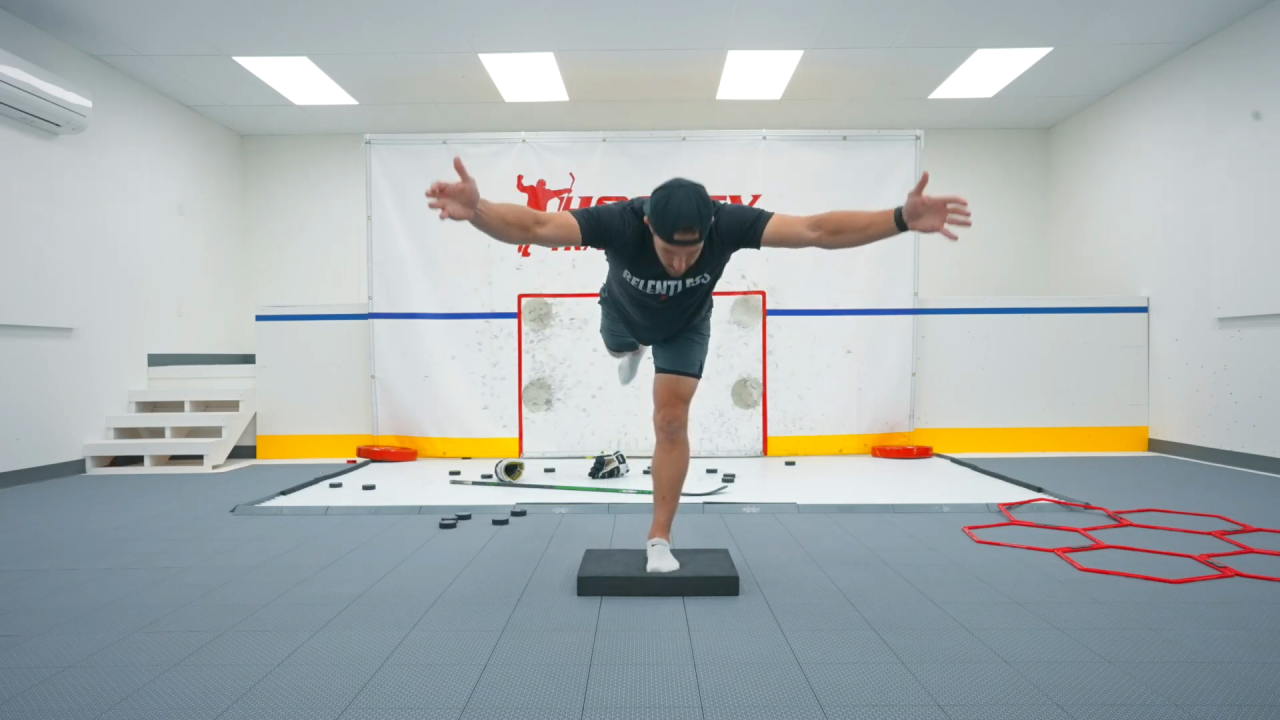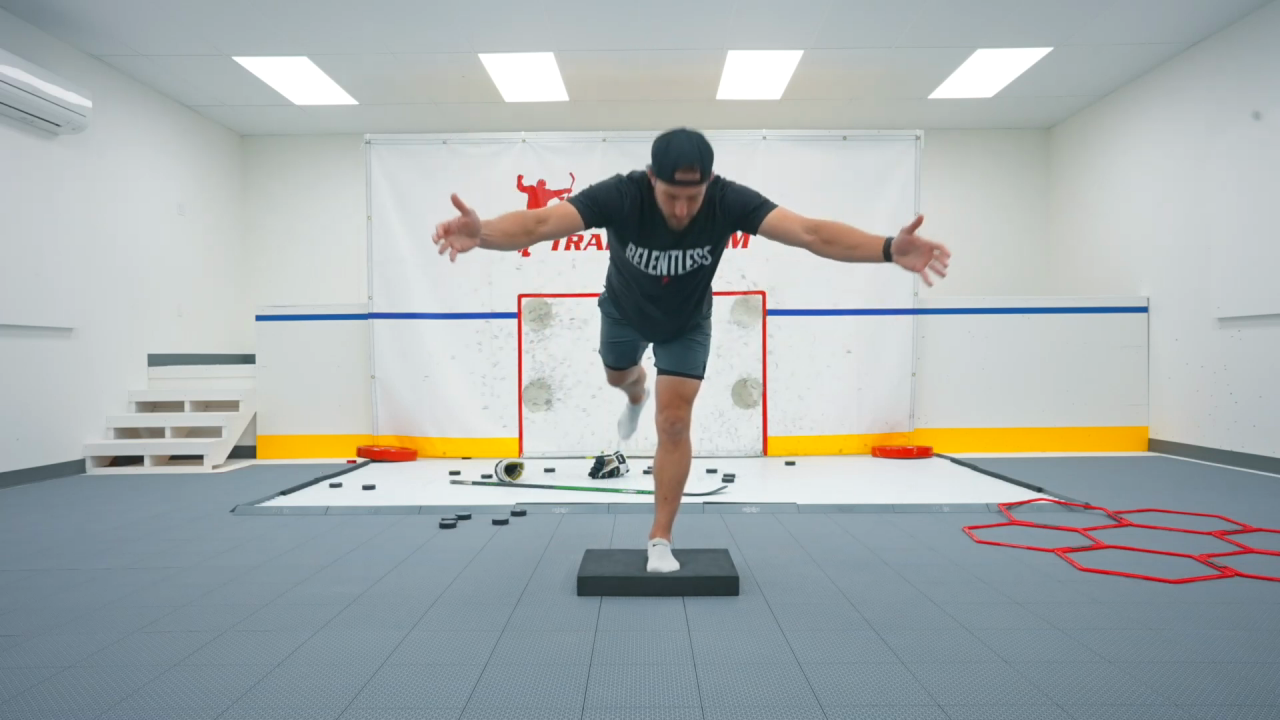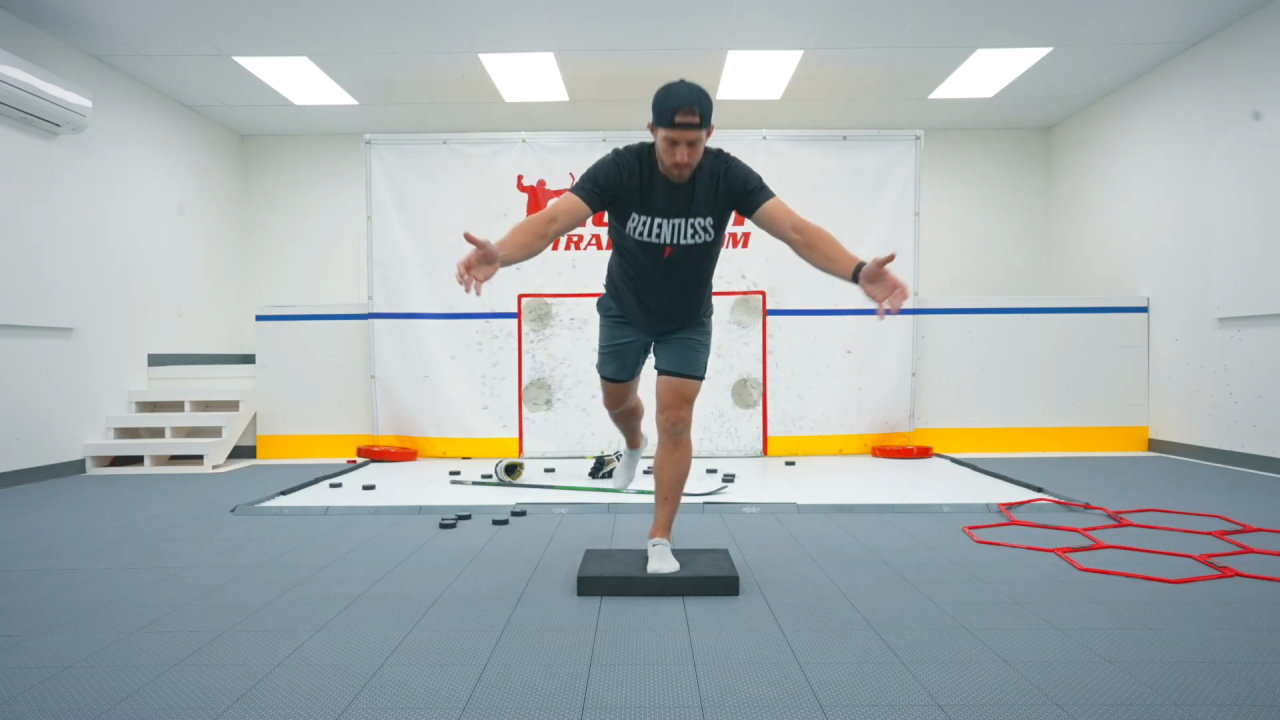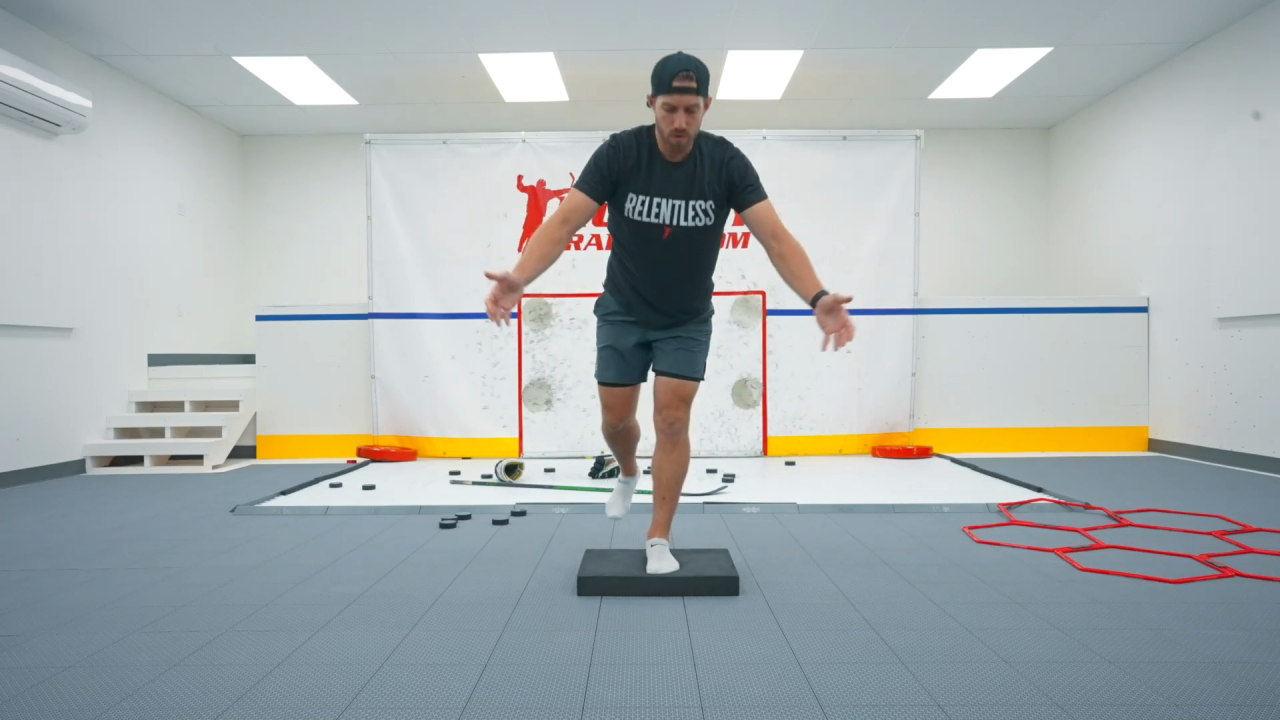
dt=0.2s
person 1, frame 1
left shoulder: (728, 222)
right shoulder: (619, 220)
left elbow: (816, 229)
right elbow: (535, 225)
left wrist: (900, 220)
right wrist: (479, 209)
left hip: (685, 325)
right hip: (624, 313)
left knee: (671, 419)
right knee: (624, 356)
left ankle: (659, 541)
right ankle: (635, 350)
person 1, frame 2
left shoulder: (729, 199)
right shoulder: (619, 195)
left elbow: (808, 231)
right elbow: (541, 223)
left wrist: (887, 250)
right wrist: (481, 231)
left hip: (687, 323)
right hip: (625, 312)
left knee: (674, 421)
right knee: (622, 379)
left ankle: (660, 541)
right ankle: (636, 382)
person 1, frame 3
left shoulder: (728, 174)
right shoulder: (620, 168)
left elbow: (795, 230)
right elbow: (552, 220)
left wrist: (859, 271)
right wrist: (498, 255)
left hip: (687, 320)
right hip: (624, 310)
left knee: (674, 421)
right knee: (619, 402)
left ankle: (660, 540)
right ankle: (634, 450)
person 1, frame 4
left shoulder: (727, 162)
right shoulder: (618, 152)
left elbow: (774, 236)
right elbow: (565, 222)
left wrist: (817, 298)
right wrist: (519, 278)
left hip: (687, 318)
right hip: (623, 311)
left knee: (672, 422)
right knee: (616, 419)
left ankle: (658, 540)
right ankle: (627, 474)
